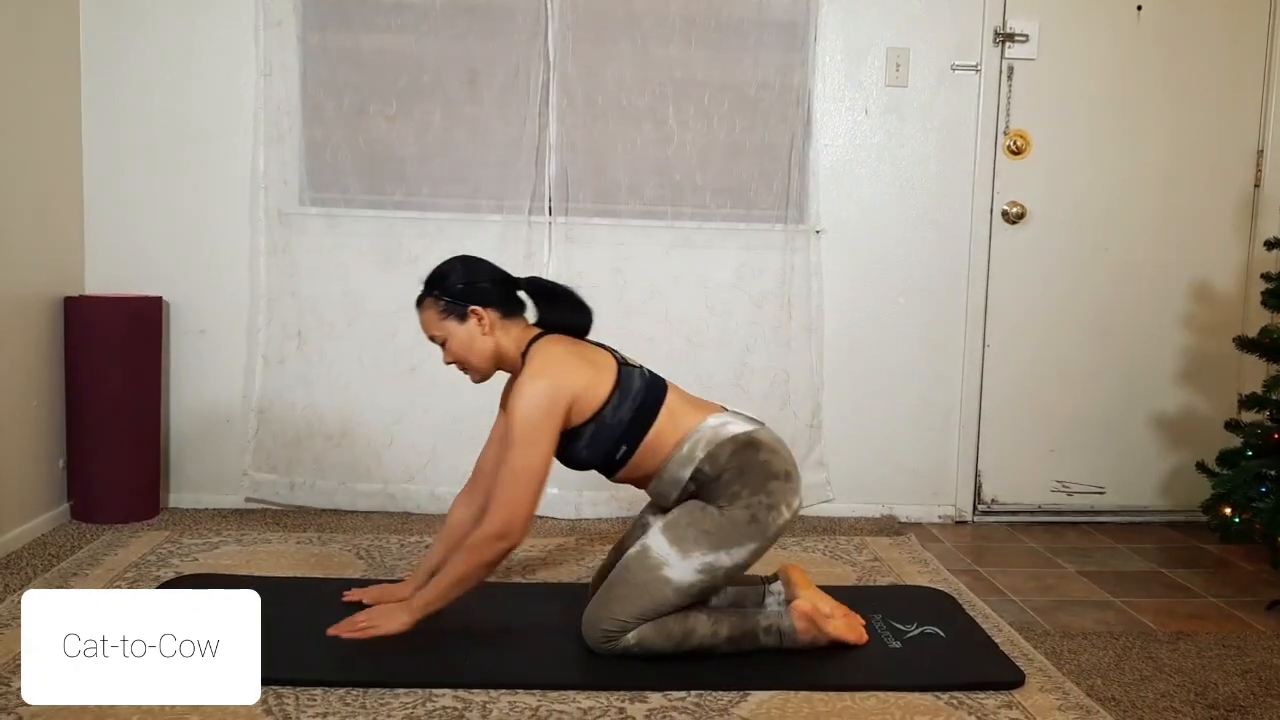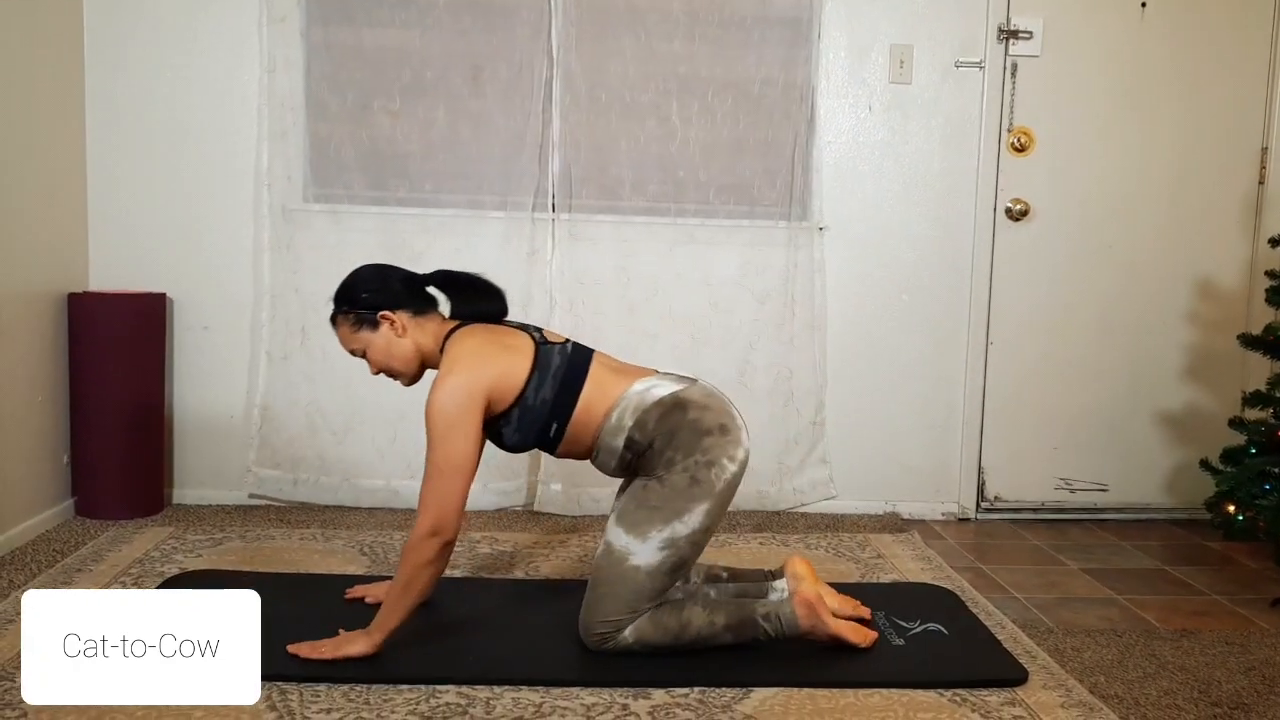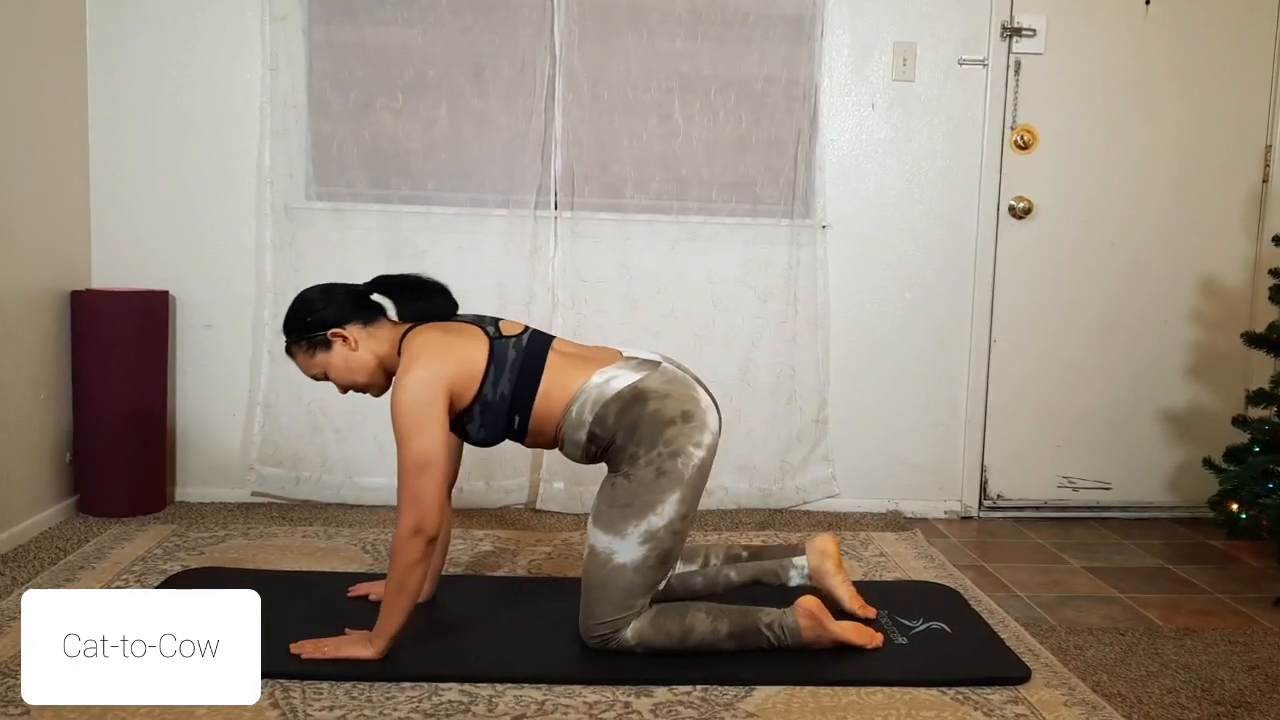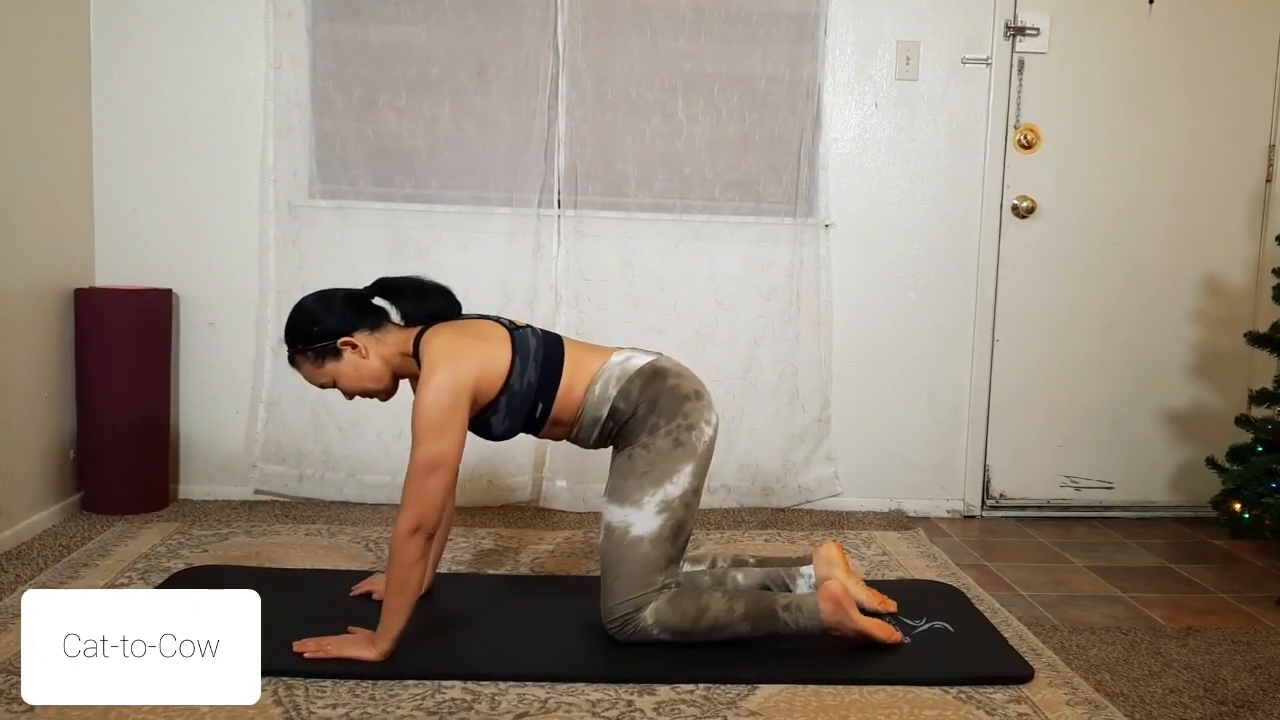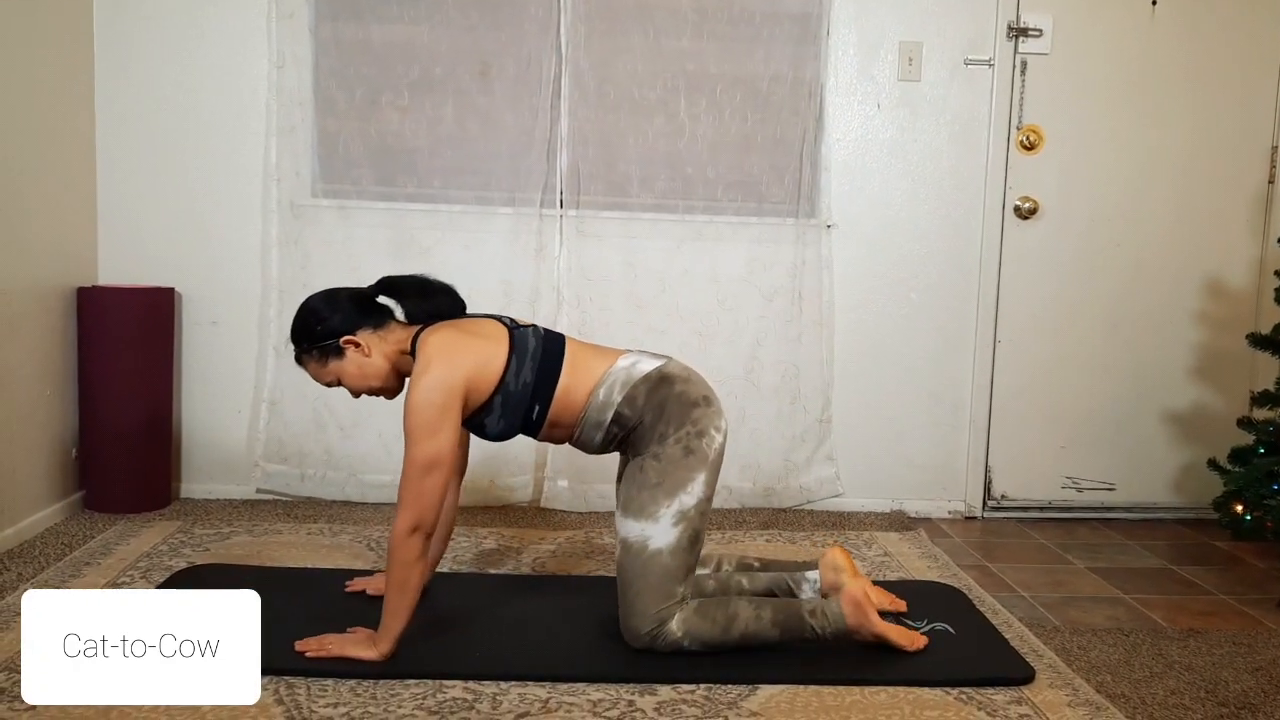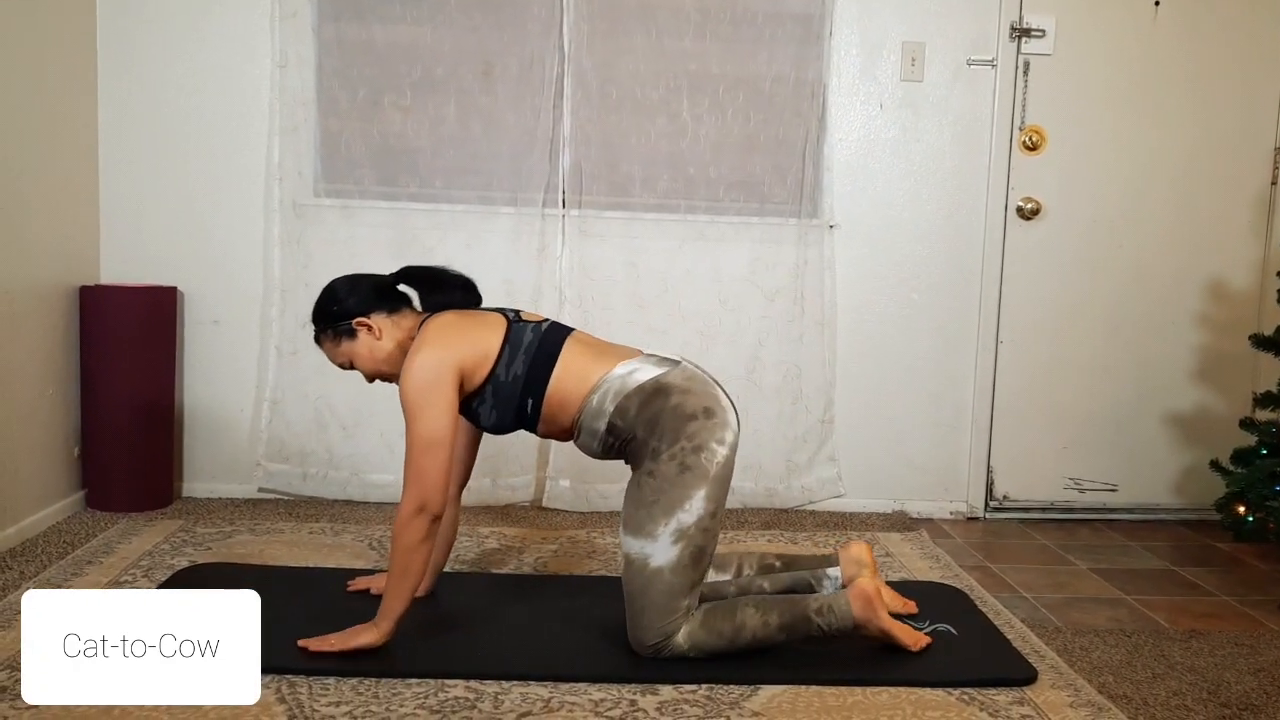
dt=0.5s
person 1, frame 1
left shoulder: (541, 384)
right shoulder: (534, 374)
left elbow: (502, 531)
right elbow: (477, 497)
left wrist: (412, 610)
right wrist: (417, 581)
left hip: (745, 481)
right hip: (715, 477)
left knee: (607, 629)
right knee: (614, 592)
left ankle: (792, 622)
right ankle: (780, 590)
person 1, frame 2
left shoulder: (457, 378)
right shoulder: (475, 345)
left elbow: (437, 527)
right elbow: (447, 506)
left wrist: (373, 635)
right wrist: (409, 586)
left hip: (689, 444)
right hip: (687, 428)
left knee: (606, 628)
right knee: (634, 585)
left ankle: (792, 613)
right ankle: (782, 582)
person 1, frame 3
left shoulder: (417, 377)
right shoulder: (438, 346)
left elbow: (418, 525)
right elbow: (440, 494)
left wrist: (377, 639)
right wrist: (420, 585)
left hip: (657, 429)
right hip: (668, 397)
left knee: (609, 627)
right knee: (648, 576)
left ankle: (799, 625)
right ankle: (806, 560)
person 1, frame 4
left shoulder: (442, 374)
right shoulder: (435, 348)
left elbow: (416, 521)
right elbow: (438, 492)
left wrist: (379, 641)
right wrist: (417, 579)
left hip: (663, 411)
right hip: (654, 409)
left knee: (630, 615)
right knee: (653, 577)
left ankle: (819, 609)
right ankle: (813, 569)
person 1, frame 5
left shoulder: (433, 374)
right shoulder: (443, 352)
left elbow: (415, 521)
right elbow: (445, 490)
left wrist: (383, 641)
right wrist: (413, 579)
left hip: (673, 417)
right hip: (662, 413)
left knee: (650, 625)
right knee: (662, 576)
left ankle: (842, 614)
right ankle: (820, 575)
person 1, frame 6
left shoulder: (428, 356)
right shoulder: (463, 346)
left elbow: (422, 506)
right elbow: (451, 489)
left wrist: (382, 625)
right wrist: (418, 580)
left hip: (676, 426)
right hip: (687, 403)
left knee: (658, 635)
right knee: (683, 577)
left ankle: (850, 608)
right ankle: (840, 569)
